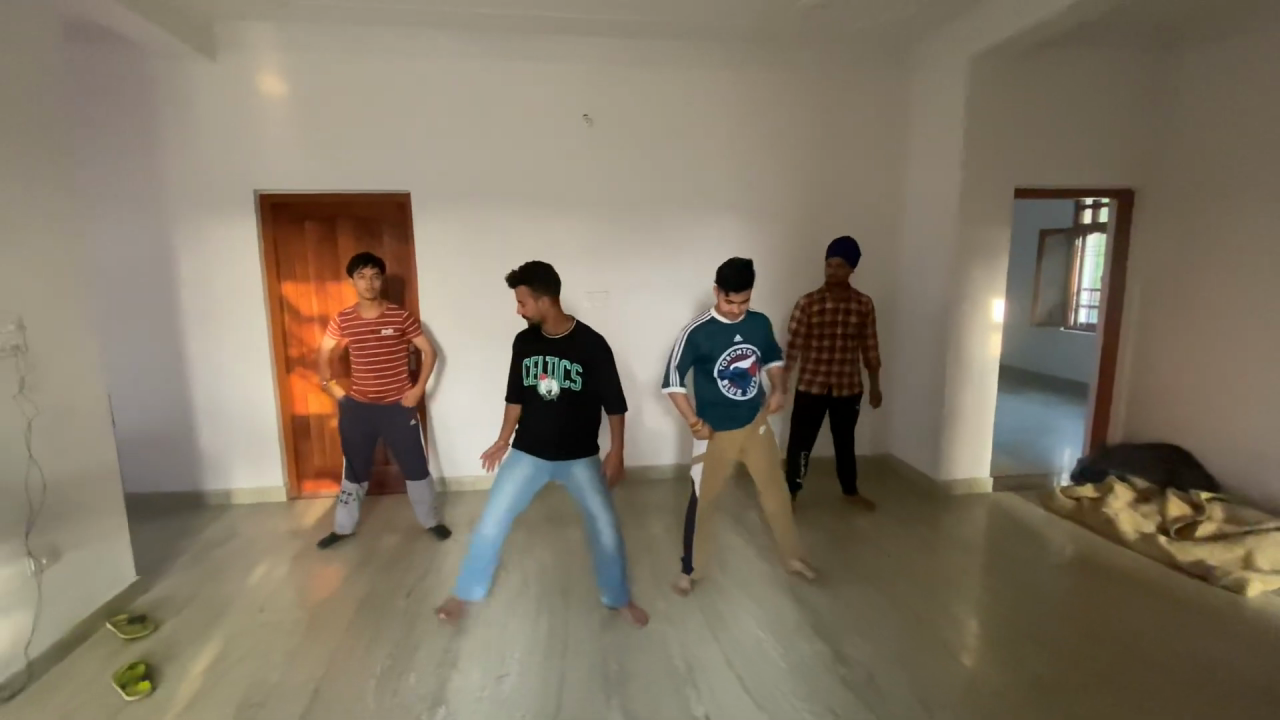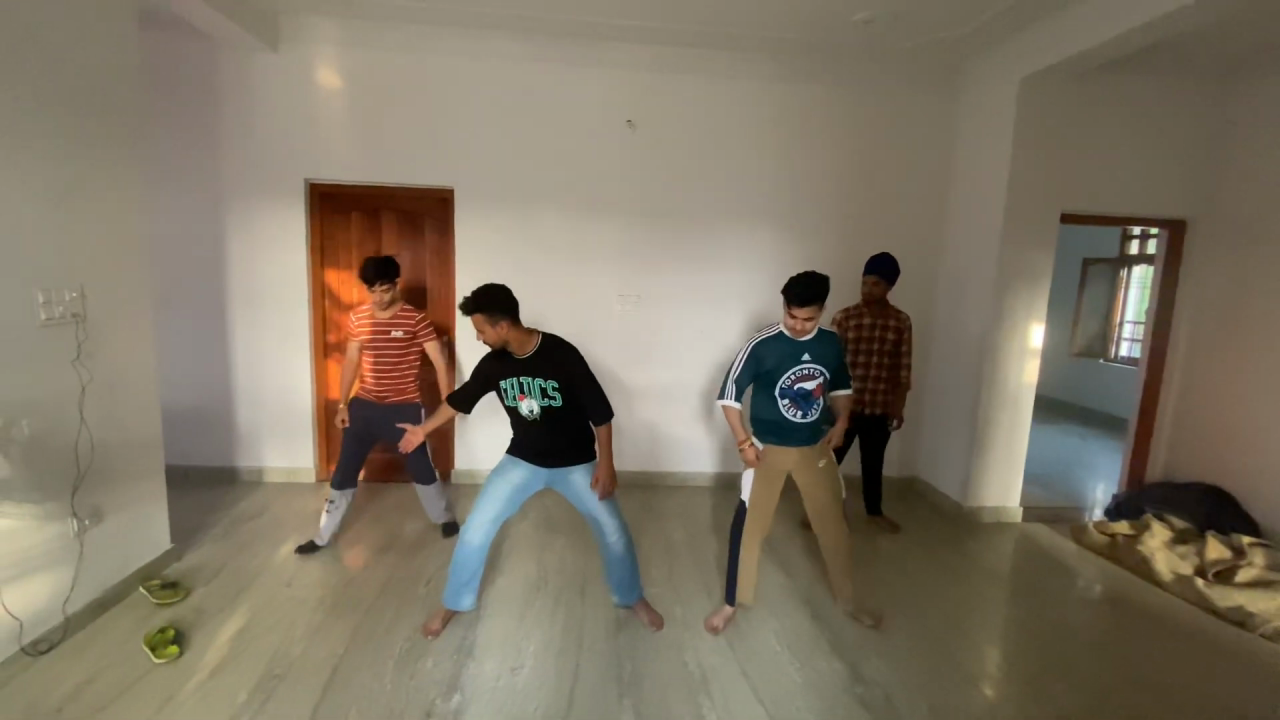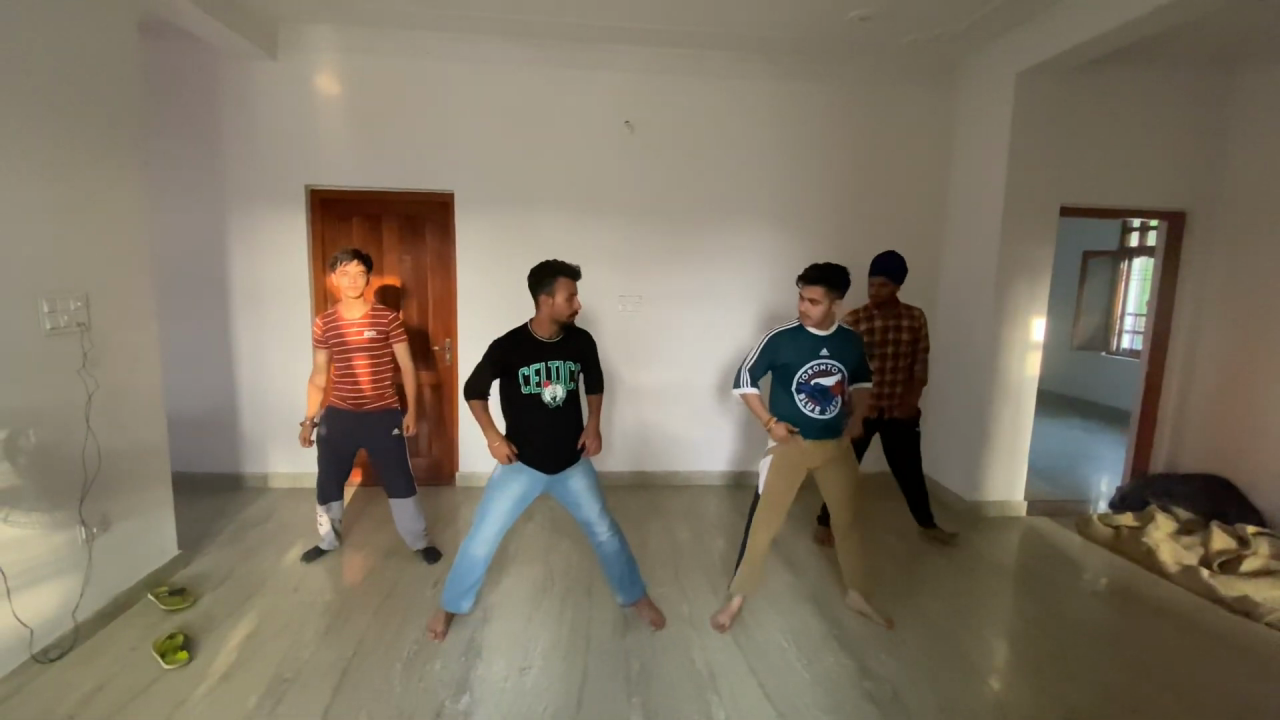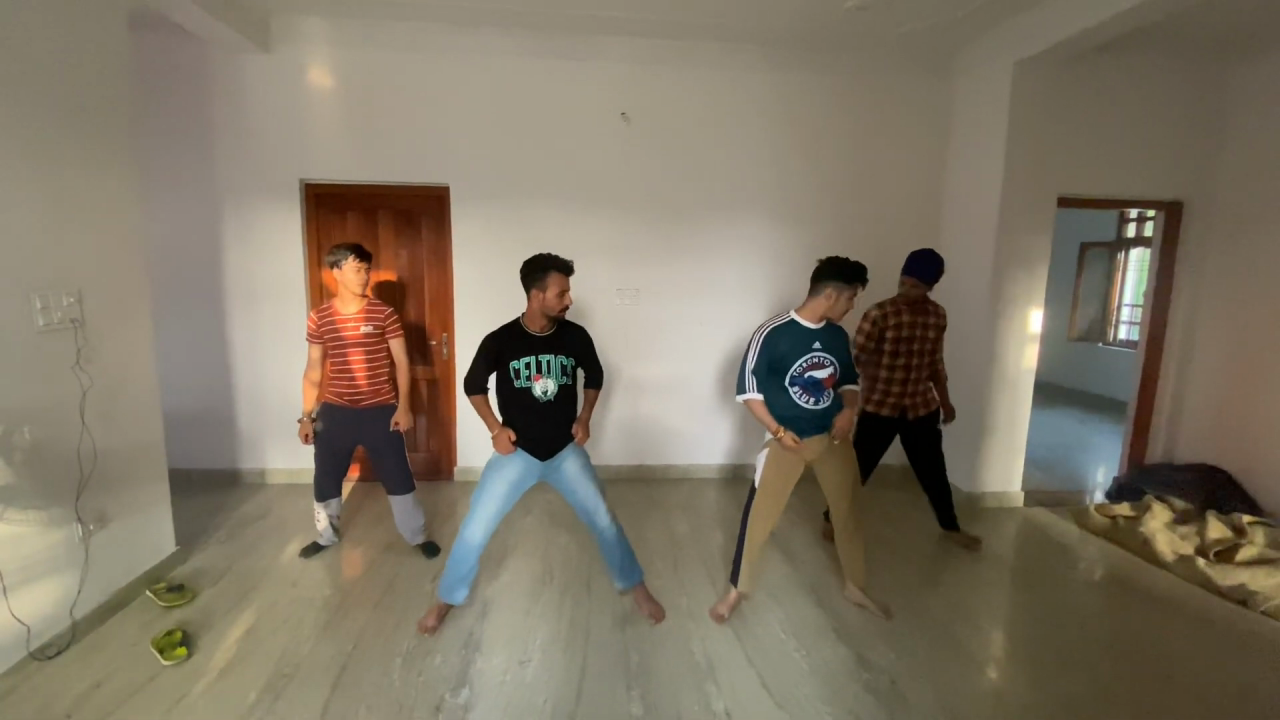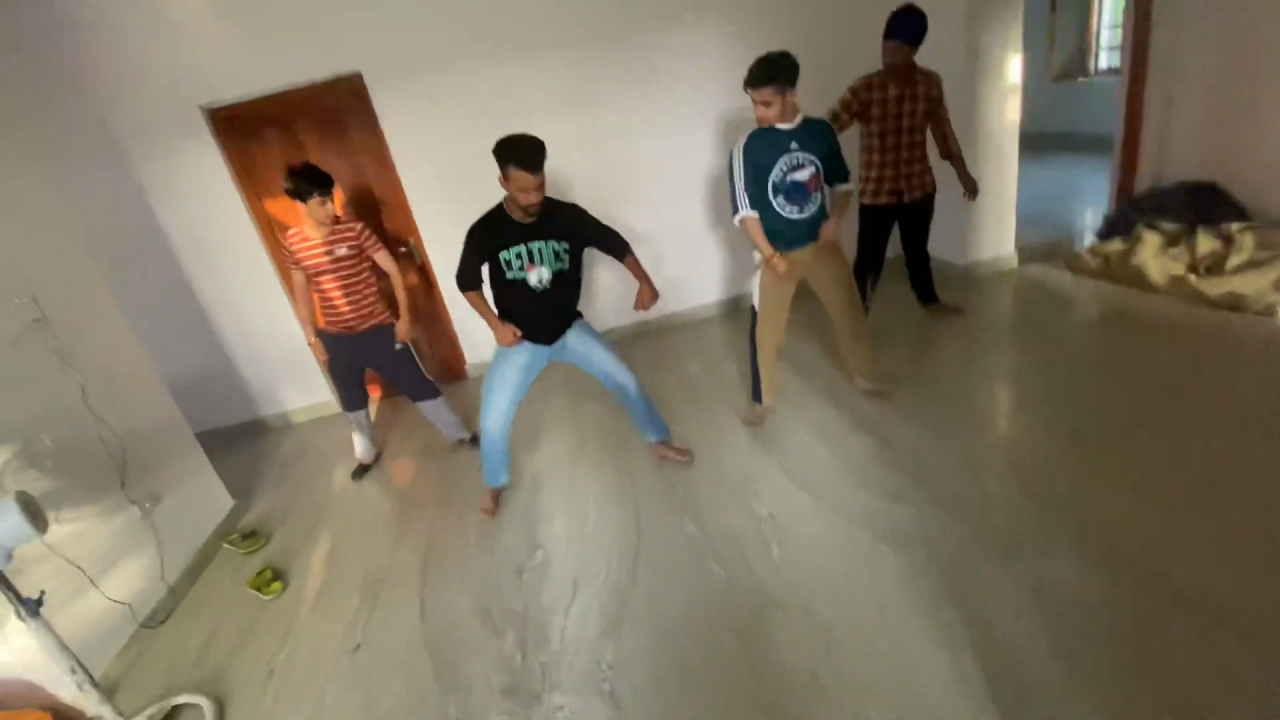
dt=1s
person 1, frame 1
left shoulder: (592, 345)
right shoulder: (524, 342)
left elbow: (615, 404)
left wrist: (616, 453)
right wrist: (504, 437)
left hip: (580, 456)
right hip: (528, 452)
left knee: (605, 528)
right knee: (491, 523)
left ankle: (619, 598)
right ankle: (465, 595)
person 1, frame 2
left shoulder: (562, 355)
right shoulder: (494, 364)
left elbow: (600, 410)
right elbow: (461, 399)
left wrist: (605, 464)
right wrist: (422, 430)
left hip: (575, 462)
right hip: (523, 460)
left knee: (613, 530)
right knee: (476, 529)
left ankle: (632, 599)
right ankle: (453, 604)
person 1, frame 3
left shoulder: (582, 342)
right shoulder: (507, 347)
left elbow: (594, 382)
right elbow: (474, 391)
left wrist: (593, 426)
right wrist: (494, 437)
left hip: (572, 461)
right hip: (521, 463)
left knee: (604, 532)
right knee: (482, 539)
left ankle: (636, 597)
right ankle: (450, 607)
person 1, frame 4
left shoulder: (576, 337)
right shoulder: (500, 341)
left elbow: (594, 376)
right elbow: (473, 385)
left wrist: (585, 418)
right wrist: (495, 428)
left hip: (566, 450)
right hip: (517, 451)
left knee: (603, 522)
right knee: (475, 531)
left ankle: (634, 586)
right ankle: (446, 600)
person 1, frame 5
left shoulder: (567, 216)
right shoulder: (484, 231)
left elbow: (614, 243)
right elbow: (467, 281)
left wrist: (644, 281)
right wrist: (495, 323)
left hip: (569, 329)
right hip: (520, 340)
left knee: (627, 382)
right knee: (493, 423)
left ankle: (659, 442)
right ankle: (496, 485)
person 2, frame 1
left shoulder: (760, 324)
right shoulder: (697, 332)
left elbow: (774, 358)
right elbow: (672, 381)
left wrist: (778, 390)
right wrist: (694, 422)
left hip: (756, 422)
right hip: (716, 430)
left knee: (775, 489)
right knee: (702, 498)
left ankle: (793, 557)
right ankle: (689, 568)
person 2, frame 2
left shoulder: (831, 343)
right shoulder: (761, 345)
left elbow: (841, 386)
right elbow: (730, 394)
left wrist: (840, 424)
right wrist: (744, 442)
left hip: (815, 448)
right hip: (769, 447)
left knee: (833, 523)
right knee: (749, 522)
left ankle: (848, 598)
right ankle: (730, 603)
person 2, frame 3
left shoulder: (852, 342)
right shoulder: (780, 338)
left elbow: (862, 381)
right elbow: (744, 381)
left wrist: (857, 416)
right wrist: (770, 422)
left hip: (836, 444)
right hip: (789, 442)
left knee: (850, 519)
right knee: (762, 520)
left ankle: (855, 593)
right ankle: (737, 597)
person 2, frame 4
left shoulder: (838, 336)
right shoulder: (772, 334)
left elbow: (849, 380)
right elbow: (748, 388)
left wrist: (848, 411)
right wrist: (778, 432)
left hip: (832, 438)
right hip: (786, 439)
left knee: (848, 511)
right knee: (759, 514)
left ankle: (854, 586)
right ankle: (736, 589)
person 2, frame 5
left shoulder: (820, 132)
right shoulder: (747, 147)
left elbow: (841, 181)
right elbow: (744, 209)
left wrist: (835, 218)
right wrist: (771, 256)
left hip: (820, 244)
right hip: (776, 253)
left knee: (848, 310)
right knee: (766, 328)
left ankle: (861, 375)
right ankle: (762, 398)
person 3, frame 1
left shoulder: (402, 317)
right shoulder: (341, 320)
left elbow: (429, 352)
right elbow: (323, 353)
left wrist: (418, 389)
right wrist: (329, 382)
left hip: (398, 406)
right hip: (358, 407)
left knee: (416, 467)
right knee: (354, 469)
left ankle: (431, 521)
right ankle: (343, 527)
person 3, frame 2
left shoulder: (415, 319)
right shoulder: (358, 318)
left elbow: (439, 362)
right elbow: (352, 363)
right wrist: (342, 404)
left hip: (404, 407)
right hip: (364, 406)
left knee: (421, 469)
right knee: (344, 472)
left ankle: (445, 518)
right ankle: (323, 536)
person 3, frame 3
left shoulder: (388, 318)
right shoulder: (324, 323)
left elbow: (406, 366)
right elbow: (319, 375)
left wrist: (412, 410)
right wrist: (309, 420)
left hip: (383, 415)
right hip: (338, 416)
left knee: (399, 482)
right knee: (328, 482)
left ankle: (419, 541)
right ankle: (328, 540)
person 3, frame 4
left shoulder: (384, 313)
right shoulder: (319, 318)
left elbow: (401, 361)
right elbow: (313, 370)
left wrist: (404, 406)
right wrist: (307, 415)
left hip: (381, 411)
right hip: (336, 412)
left knee: (398, 479)
right knee: (326, 479)
left ankle: (418, 536)
right ankle: (327, 536)
person 3, frame 5
left shoulder: (354, 230)
right shoulder: (291, 244)
left elbow: (393, 272)
right elbow: (301, 293)
left wrist: (405, 317)
right wrist: (313, 338)
left hip: (378, 330)
right hip: (336, 339)
left knee: (420, 386)
right knee: (353, 404)
left ankle: (462, 433)
right ankle: (367, 455)
person 4, frame 1
left shoulder: (864, 304)
right shoulder: (808, 302)
left elbow: (870, 348)
right elbow: (792, 345)
left wrist: (875, 386)
left hip: (849, 387)
right hip: (811, 386)
left knee: (845, 441)
right knee: (800, 442)
left ankle: (851, 491)
right ankle: (790, 493)
person 4, frame 2
left shoulder: (901, 321)
right shoulder: (844, 317)
left elbow: (903, 368)
left wrist: (899, 405)
left hip: (880, 406)
left knee: (874, 461)
left ankle: (874, 512)
person 4, frame 3
left shoulder: (916, 318)
right shoulder: (853, 320)
left elbow: (920, 363)
left wrist: (911, 397)
left hip: (901, 408)
left knee: (910, 469)
left ankle: (928, 525)
right ankle: (825, 523)
person 4, frame 4
left shoulder: (938, 315)
right shoulder: (880, 313)
left elbow: (936, 361)
right elbow: (859, 357)
left wrist: (945, 400)
left hip: (921, 407)
right hip: (879, 405)
left knee: (934, 470)
right knee: (859, 466)
left ankle: (951, 527)
right ankle: (835, 520)
person 4, frame 5
left shoulder: (931, 83)
right shoulder: (864, 88)
left elbow: (943, 132)
right elbow: (834, 124)
left wrist: (962, 172)
left hip: (920, 187)
right hip: (877, 189)
left knee: (918, 250)
right knee: (869, 257)
left ankle: (930, 300)
